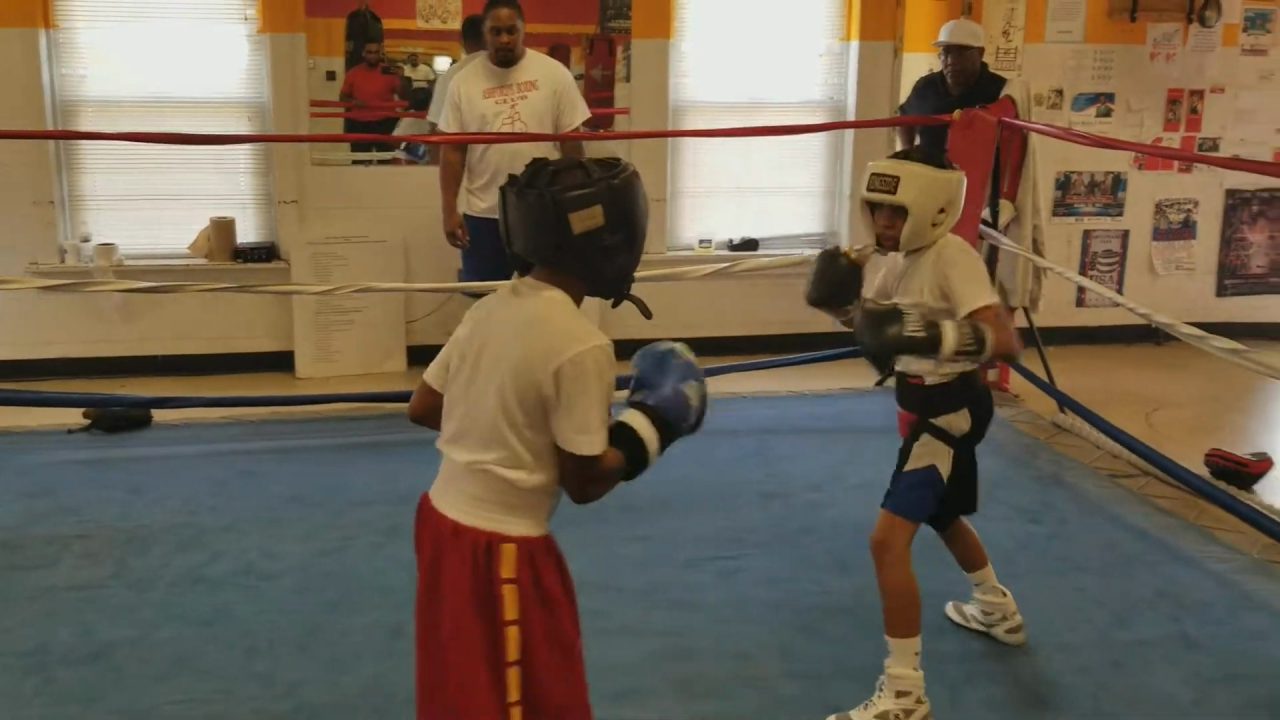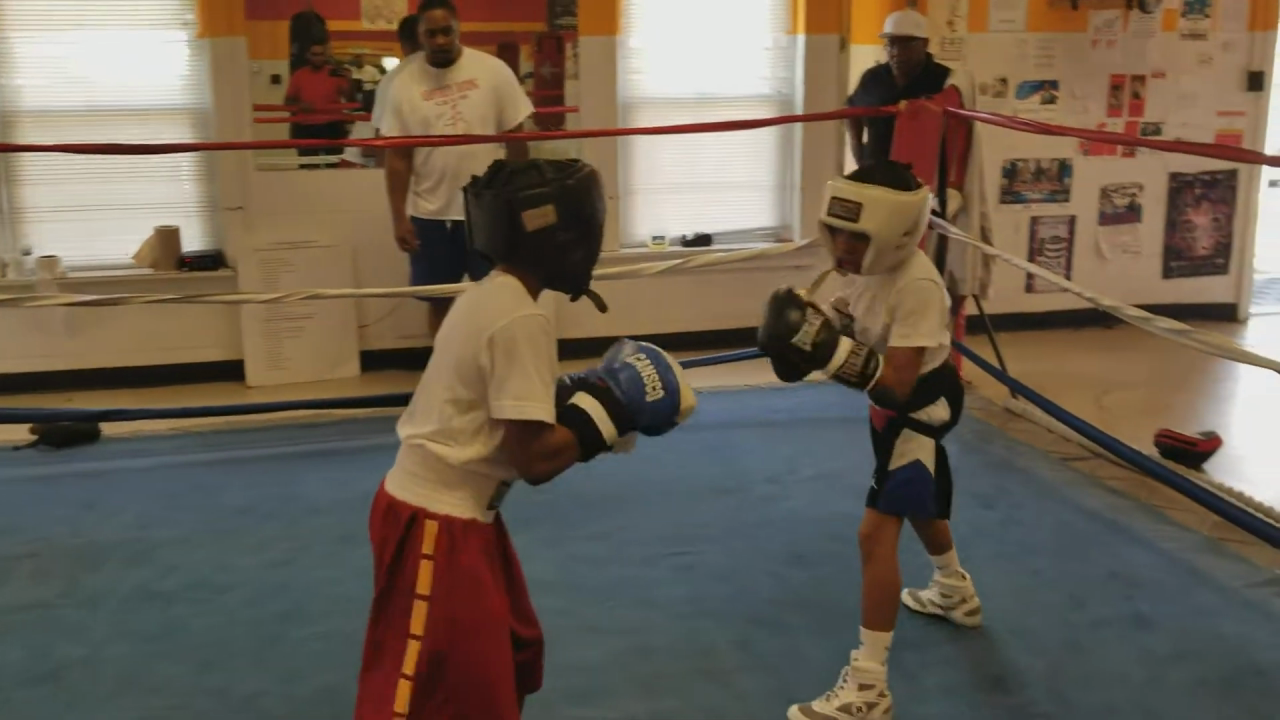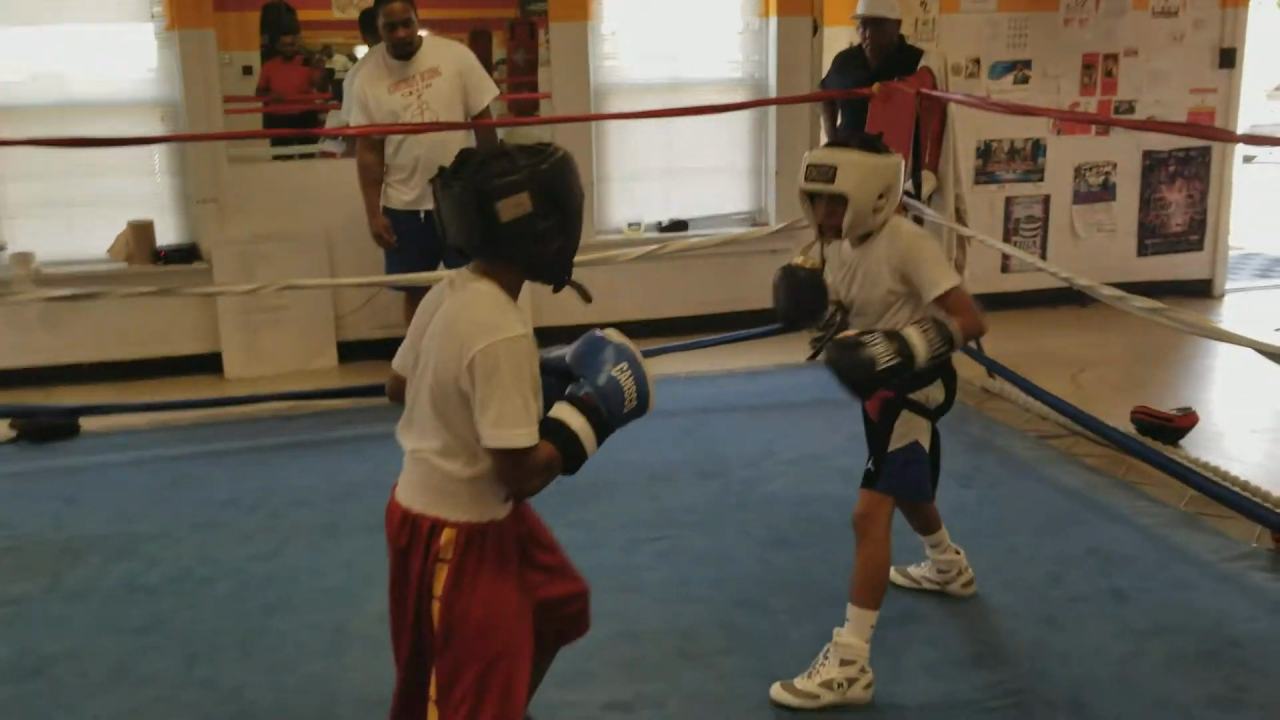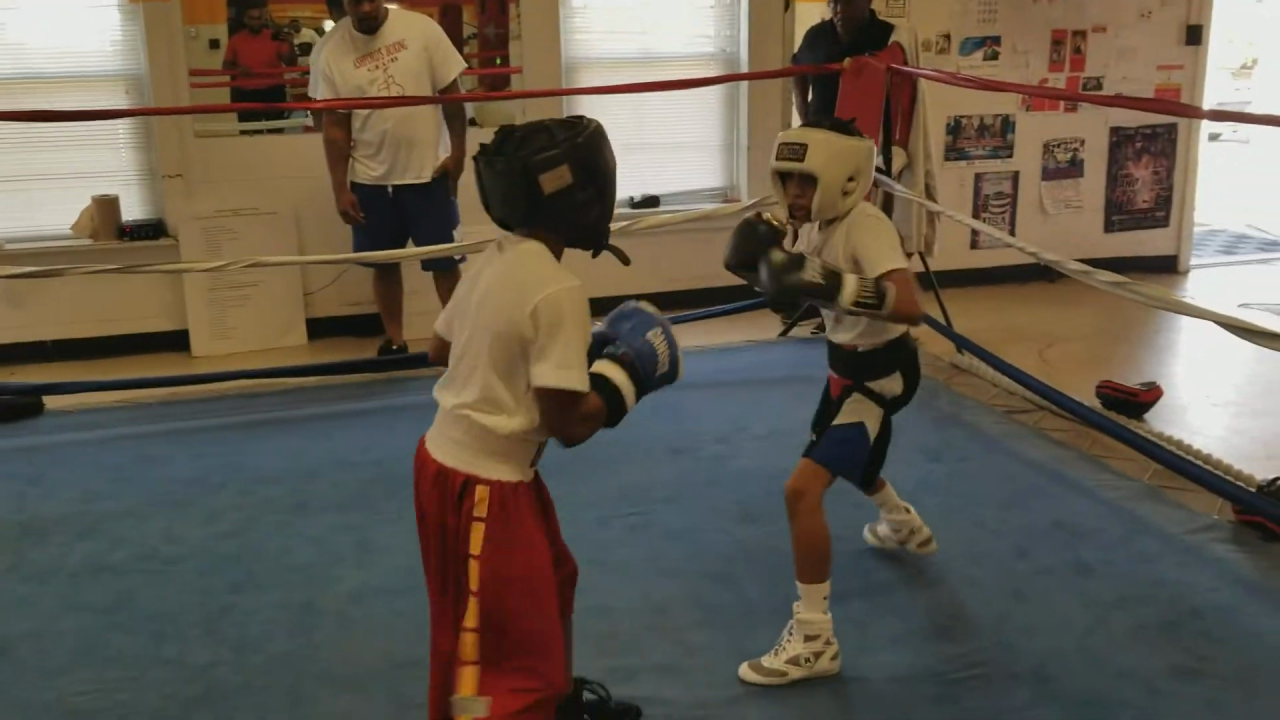
dt=0.3s
person 1, frame 1
left shoulder: (489, 309)
right shoulder: (581, 345)
left elbow: (424, 407)
right elbow: (584, 483)
right wrist: (652, 421)
left hip: (444, 518)
right hip: (501, 546)
person 1, frame 2
left shoulder: (483, 297)
right shoulder: (522, 321)
right elbow: (535, 459)
left wrist: (576, 393)
right wrist: (608, 405)
left hip: (457, 514)
right hip: (433, 525)
left knee: (516, 653)
person 1, frame 3
left shoulder: (449, 294)
right shoulder: (501, 335)
left elbow: (399, 385)
right elbow: (521, 474)
right wrist: (591, 410)
left hip: (467, 511)
right hip: (454, 530)
left knee: (557, 606)
person 1, frame 4
left shoulder: (489, 261)
right shoulder: (556, 292)
left elbow: (443, 348)
right elbow: (569, 424)
right wrist: (626, 370)
left hip: (459, 460)
right hip: (479, 488)
left knee: (554, 584)
person 2, frame 1
left shoulder: (953, 258)
right shoulder: (903, 256)
left elbow: (1004, 340)
right elbow: (871, 317)
left wrist: (934, 337)
right wrist: (840, 295)
left hip: (948, 410)
right hip: (932, 406)
left knee: (887, 539)
right knee: (943, 515)
right ankle: (997, 609)
person 2, frame 2
left shoulder: (916, 284)
right shoulder: (870, 261)
left elbow: (898, 379)
right elbow: (855, 314)
left wrist: (825, 348)
right wrist: (813, 319)
left hip: (921, 403)
right hip: (894, 401)
left knee: (876, 533)
right knee: (917, 503)
right ankle: (956, 592)
person 2, frame 3
left shoulder: (908, 243)
right shoulder: (844, 241)
left elbow: (970, 321)
right elbow: (845, 306)
left wrist: (896, 350)
right wrist: (807, 299)
left hip: (916, 386)
right hip: (883, 383)
left knee: (871, 513)
right knee: (906, 486)
left ankle: (849, 665)
right ankle: (950, 567)
person 2, frame 4
left shoulder: (866, 226)
right shoulder: (819, 225)
left elbow: (908, 308)
right elbow: (798, 286)
left wrist: (814, 278)
right wrist: (767, 263)
left hip: (880, 373)
right hip: (853, 367)
left knee: (802, 489)
right knee: (849, 456)
left ankle: (813, 640)
right ankle: (905, 527)
person 3, frame 1
left shoulder: (553, 74)
right shoulder: (464, 81)
left elbow: (571, 142)
right elbow: (453, 150)
right wrist: (449, 211)
right hip: (483, 213)
person 3, frame 2
left shoulder: (493, 71)
right shoulder: (404, 85)
left elbow: (515, 137)
right elbow: (398, 156)
right wrist: (399, 218)
right hip: (430, 214)
right knee: (439, 300)
person 3, frame 3
left shoulder: (455, 56)
right shoulder: (368, 78)
left elbow: (483, 122)
right elbow: (368, 151)
right wrist: (373, 213)
right hip: (403, 205)
right knee: (415, 289)
person 3, frame 4
right shoulder: (332, 51)
left elbow: (451, 93)
right elbow: (334, 124)
left wrist: (458, 152)
right wrist: (340, 188)
left hip: (428, 171)
right hip: (370, 179)
left knee: (445, 261)
right knee: (384, 264)
right ankle: (394, 341)
